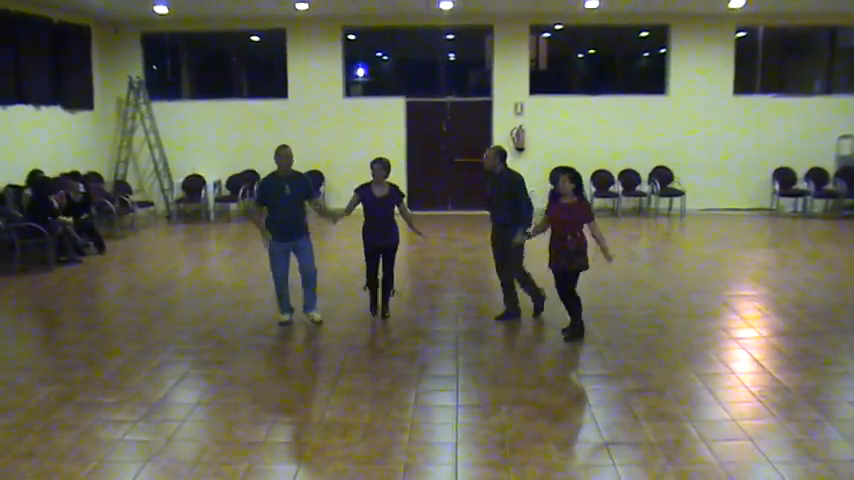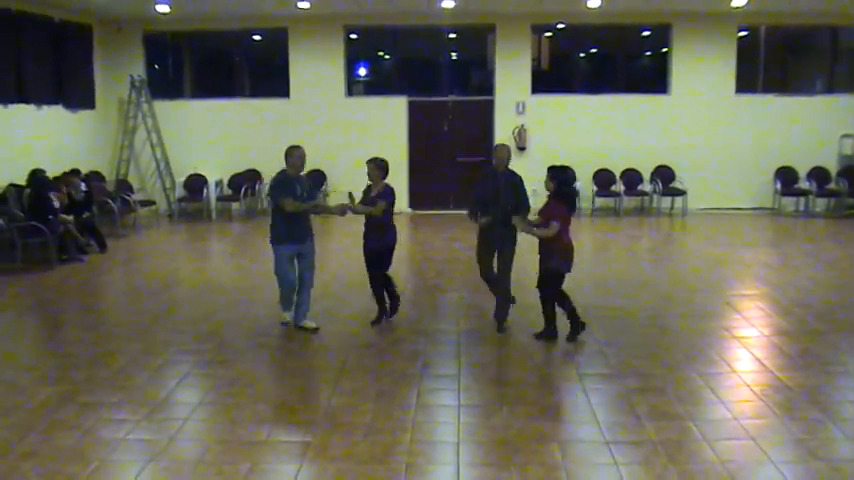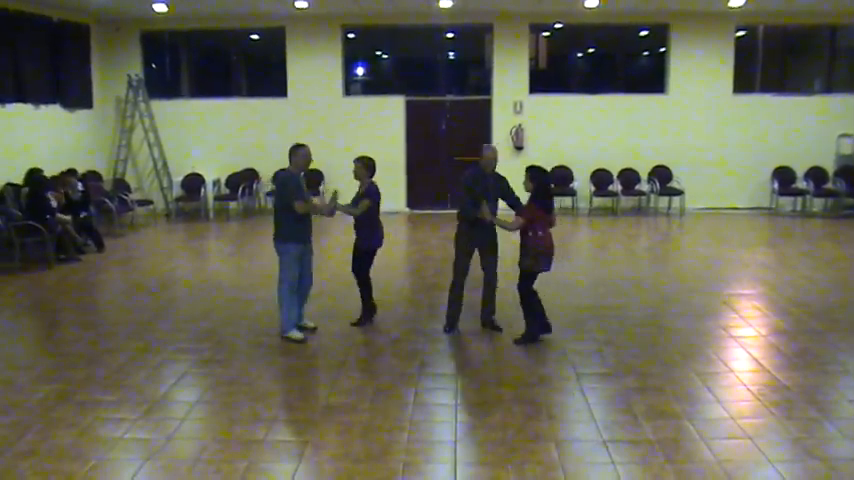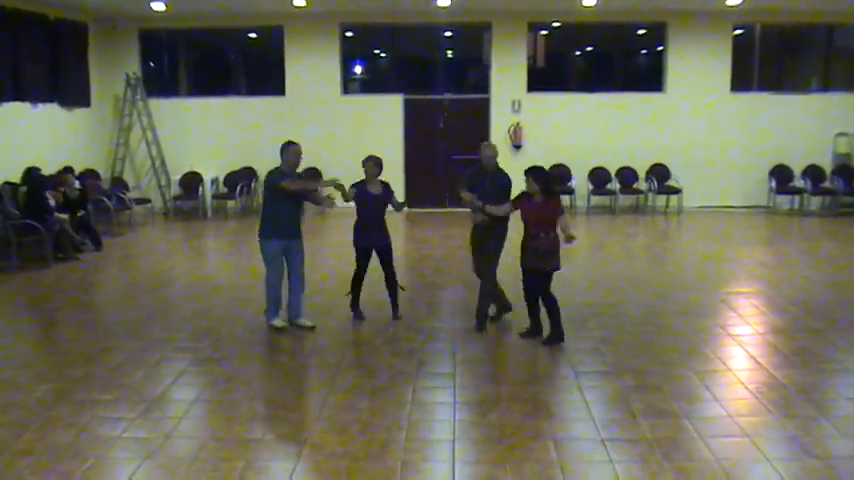
dt=0.5s
person 1, frame 1
left shoulder: (301, 179)
right shoulder: (267, 183)
left elbow: (314, 202)
right elbow: (258, 211)
left wrist: (328, 214)
right wrist: (263, 231)
left hip: (300, 235)
right hip: (277, 237)
left knee: (309, 270)
right knee: (280, 276)
left ankle: (311, 308)
right ankle: (285, 311)
person 1, frame 2
left shoulder: (303, 181)
right shoulder: (279, 181)
left elbow: (311, 207)
right elbow: (289, 206)
left wrist: (333, 210)
right wrist: (313, 204)
left hip: (305, 238)
right hip: (284, 240)
left knee: (307, 279)
right knee: (288, 279)
left ankle: (301, 318)
right ankle: (286, 308)
person 1, frame 3
left shoulder: (297, 179)
right shoulder: (287, 180)
left elbow: (306, 204)
right elbow: (301, 208)
left wrist: (326, 207)
right wrist: (323, 209)
left hip: (302, 239)
right hip: (288, 241)
left knee: (305, 281)
right knee: (289, 283)
left ankle: (298, 318)
right ankle: (288, 328)
person 1, frame 4
left shoulder: (298, 178)
right shoulder: (274, 176)
left elbow: (312, 196)
right elbow: (292, 186)
left wrist: (324, 200)
right wrist: (320, 184)
left hip: (294, 235)
right hip: (271, 236)
left knee: (297, 277)
right knee: (275, 276)
left ankle: (296, 316)
right ankle: (272, 315)
person 2, frame 1
left shoulder: (514, 179)
right shoulder: (492, 178)
left elbow: (526, 207)
left wrist: (522, 230)
left hip: (513, 230)
right hip: (498, 229)
left knee: (516, 269)
right knee: (502, 269)
left ankle: (538, 298)
right ankle: (512, 308)
person 2, frame 2
left shoulder: (515, 179)
right shoulder: (484, 178)
left elbow: (523, 204)
right elbow: (475, 204)
left wrist: (520, 218)
right wrist: (477, 217)
left hip: (507, 230)
right hip: (487, 229)
left knee: (504, 272)
right knee: (485, 270)
left ankle: (501, 317)
right ankle: (505, 298)
person 2, frame 3
left shoulder: (500, 181)
right shoulder: (469, 178)
left elbow: (513, 200)
right elbow: (464, 207)
right wrist: (479, 214)
left hip: (488, 230)
right hip: (467, 229)
left knee: (491, 274)
right knee: (459, 274)
left ankle: (488, 318)
right ankle: (452, 320)
person 2, frame 4
left shoulder: (503, 178)
right shoulder: (475, 175)
left elbow: (503, 208)
right elbow: (467, 194)
left wrist: (485, 216)
right wrist: (472, 203)
left hip: (496, 228)
right hip: (479, 225)
left knee: (487, 271)
right knee: (480, 269)
left ankle: (482, 317)
right ankle: (502, 304)
person 3, frame 1
left shoulder: (582, 204)
right shoulder: (554, 202)
left elbow: (594, 229)
right elbow: (544, 224)
left wrist: (604, 248)
right wrist: (529, 234)
left hip: (575, 251)
right hip: (557, 250)
left knee: (568, 288)
right knee: (562, 288)
left ankle: (578, 328)
right ankle: (576, 322)
person 3, frame 2
left shoulder: (560, 204)
right shoulder: (554, 200)
left elbow: (551, 232)
right elbow: (545, 222)
left wrist: (527, 228)
right wrist: (530, 223)
left hip: (558, 252)
right hip: (551, 251)
left knee: (554, 290)
right knee: (545, 288)
left ankle: (576, 323)
right ankle: (550, 329)
person 3, frame 3
left shoulder: (534, 203)
right shoulder: (544, 200)
left elbow: (513, 226)
right elbow: (551, 222)
left wrist: (490, 217)
left hip: (535, 250)
right hip: (541, 247)
left knee: (524, 288)
right knee: (527, 287)
left ankle: (532, 332)
right ankle: (542, 324)
person 3, frame 4
left shoulder: (553, 201)
right shoulder: (524, 199)
left elbow: (563, 224)
right elbow: (500, 211)
left wrist: (568, 236)
right wrist: (480, 205)
left hip: (547, 250)
right hip: (529, 249)
left knee: (544, 291)
right knee: (529, 288)
left ankle: (557, 332)
right ankle: (535, 326)
person 4, frame 1
left shoulder: (394, 190)
right shoulder: (363, 189)
left elbow: (404, 212)
right elbow: (350, 207)
left wrist: (413, 228)
right wrist: (342, 214)
left hip: (390, 236)
right hip: (370, 236)
left knee: (388, 271)
right knee: (371, 270)
left ankle: (385, 304)
right ankle: (373, 300)
person 4, frame 2
left shoulder: (387, 191)
right shoulder: (368, 189)
left elbow: (376, 211)
right elbow: (363, 209)
left wrist: (354, 206)
right wrist: (353, 207)
left hip: (385, 237)
right hip: (370, 237)
left knee: (380, 273)
right knee: (373, 274)
left ankle: (393, 300)
right ankle: (382, 310)
person 4, frame 3
left shoulder: (371, 190)
right shoulder: (363, 188)
left elbow: (358, 211)
right elbow: (356, 204)
left wrist: (336, 205)
right wrist: (340, 204)
left hip: (370, 236)
right hip: (365, 235)
left knee: (361, 272)
right knee: (358, 270)
left ankle: (367, 313)
right ankle: (370, 307)
person 4, frame 4
left shoulder: (385, 187)
right shoulder: (359, 187)
left elbow: (395, 205)
right elbow: (347, 198)
left wrist: (399, 206)
right wrist: (342, 189)
left hip: (381, 233)
right hip: (363, 234)
left knee: (389, 270)
right knee: (361, 269)
left ankle: (395, 307)
right ankle: (355, 305)
